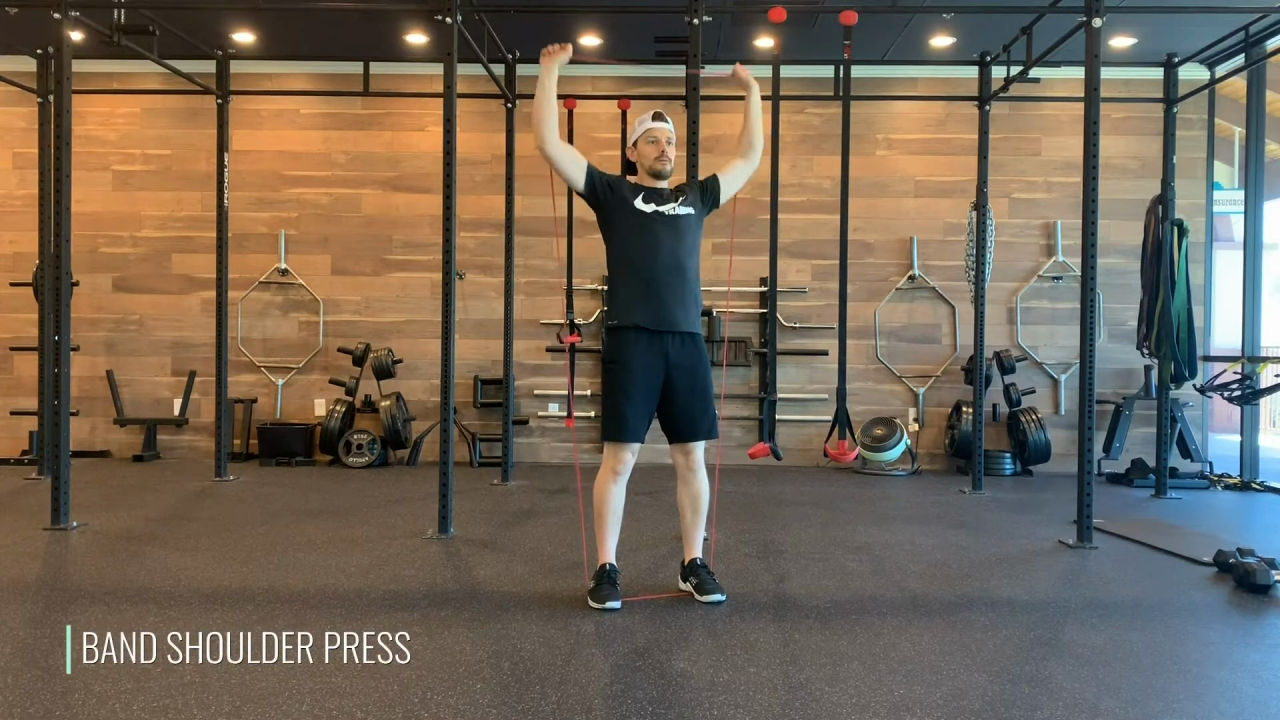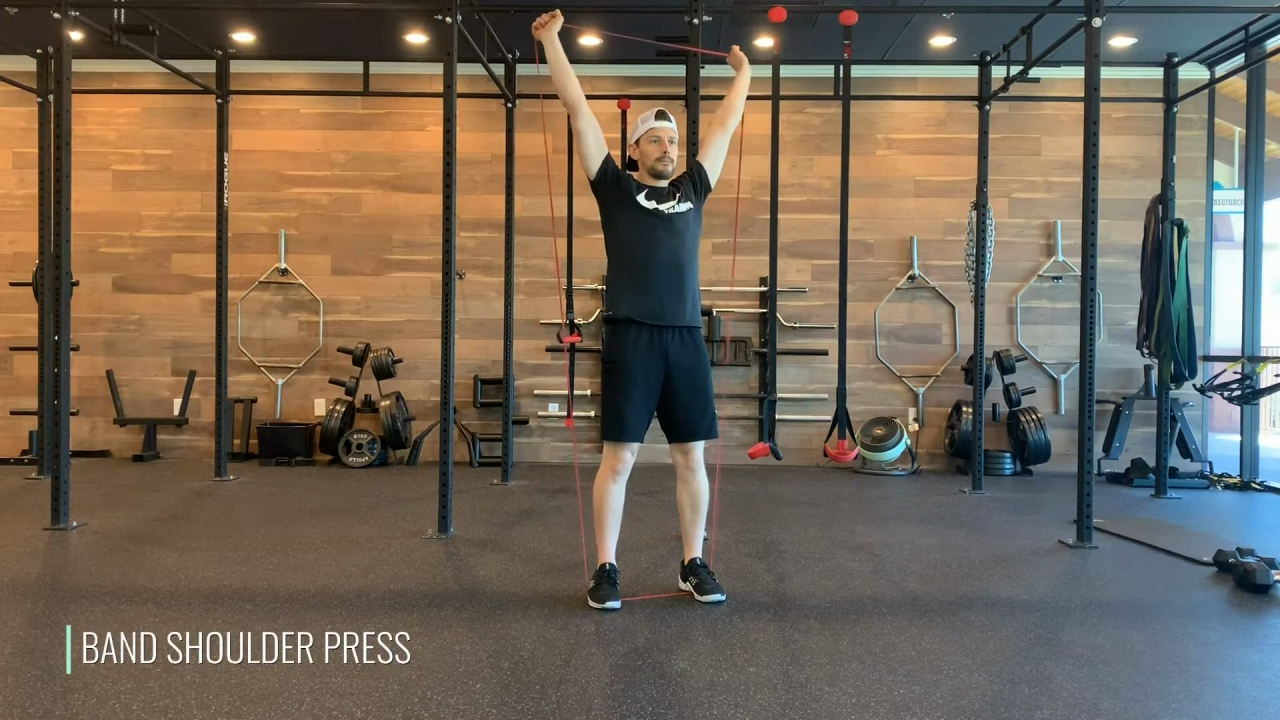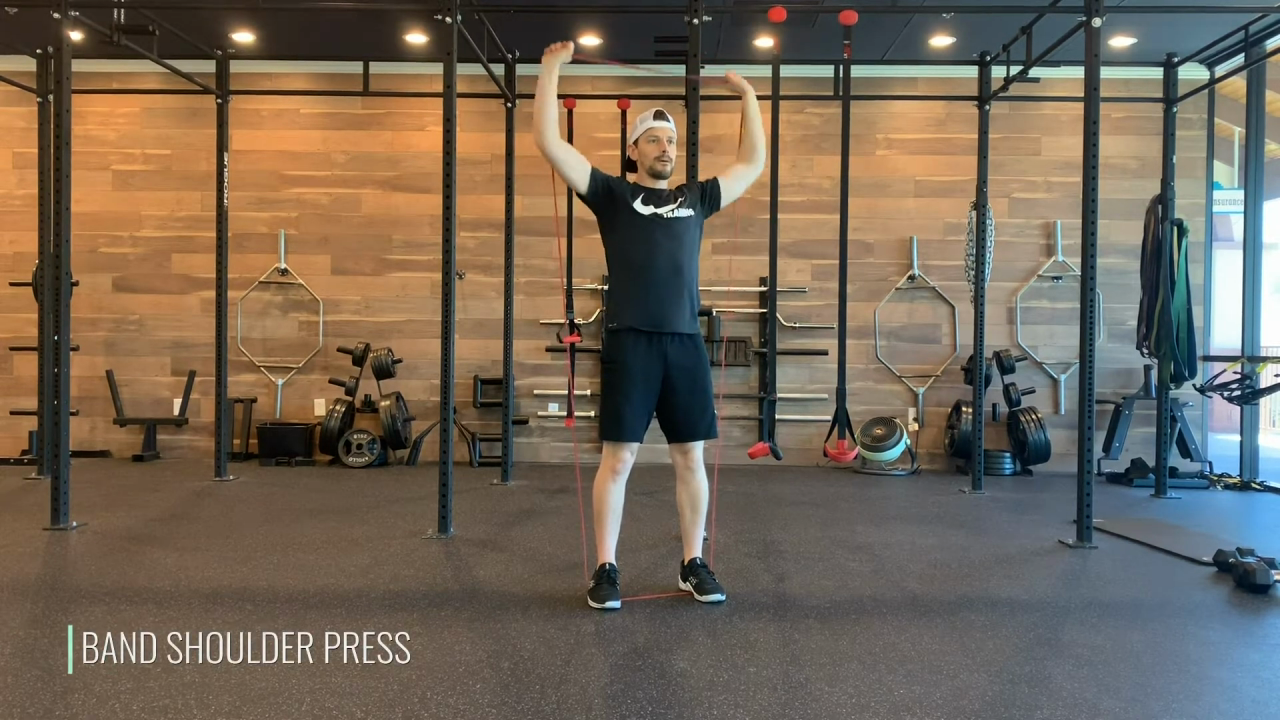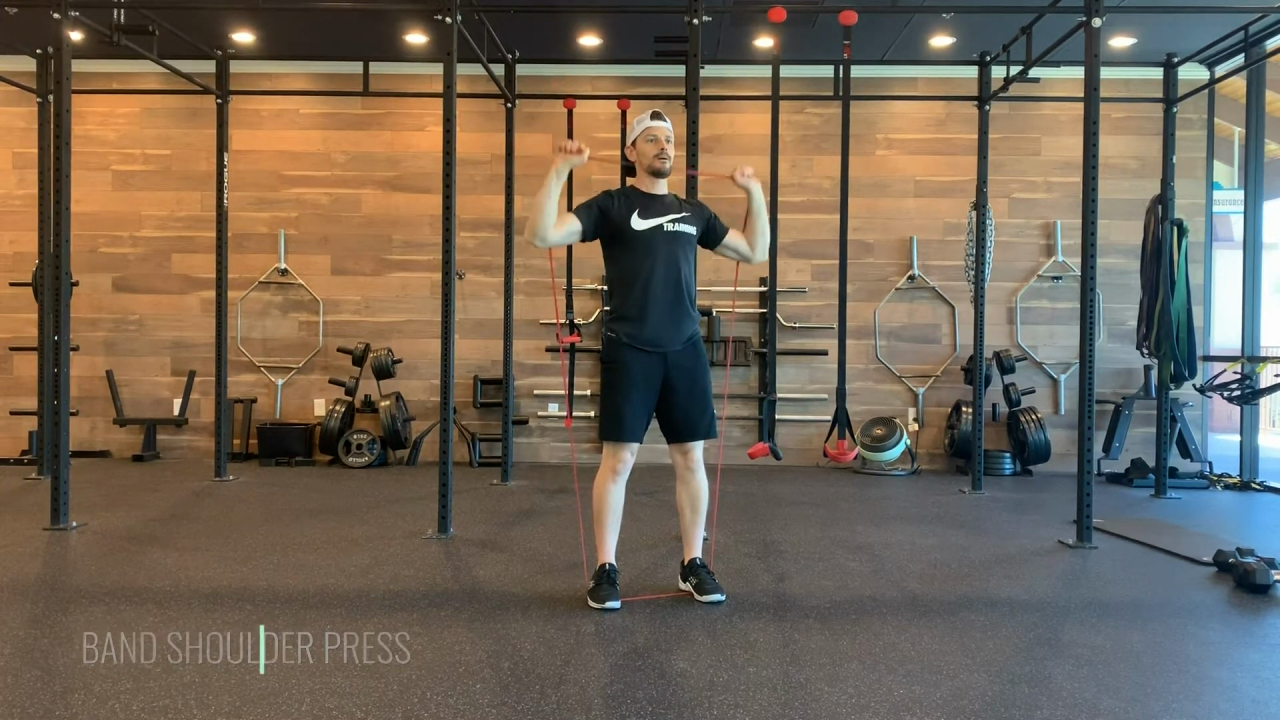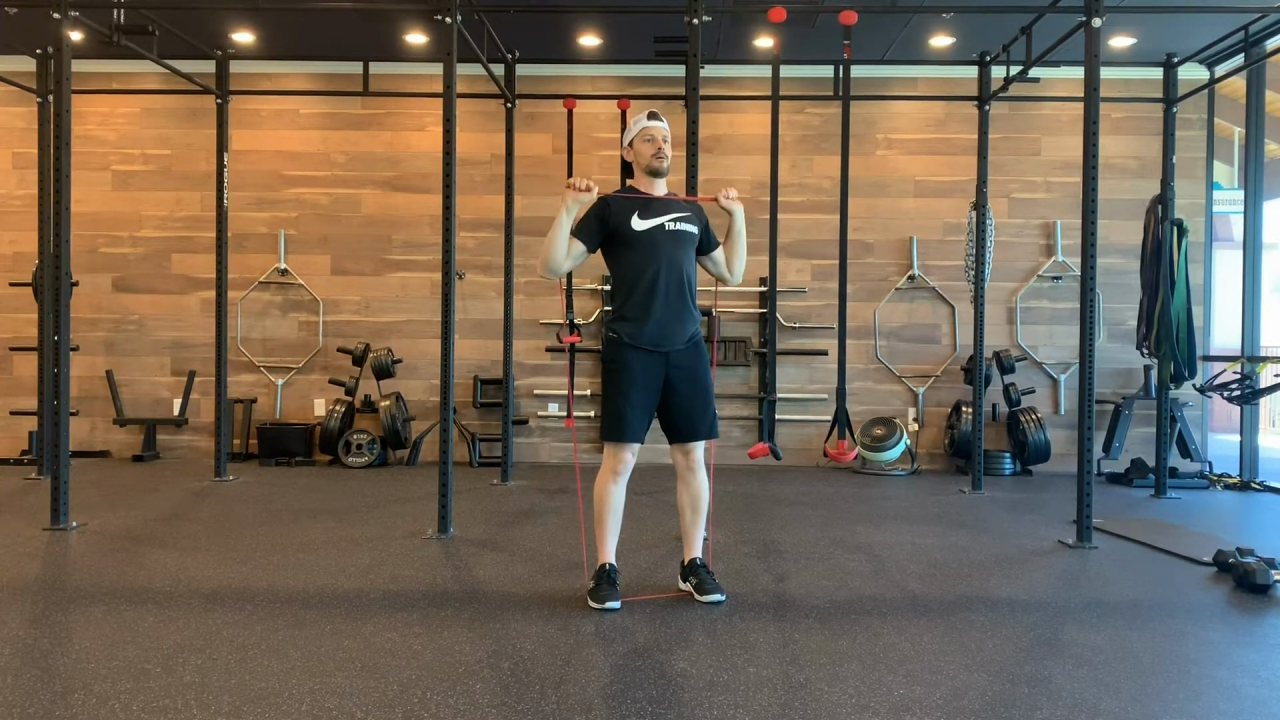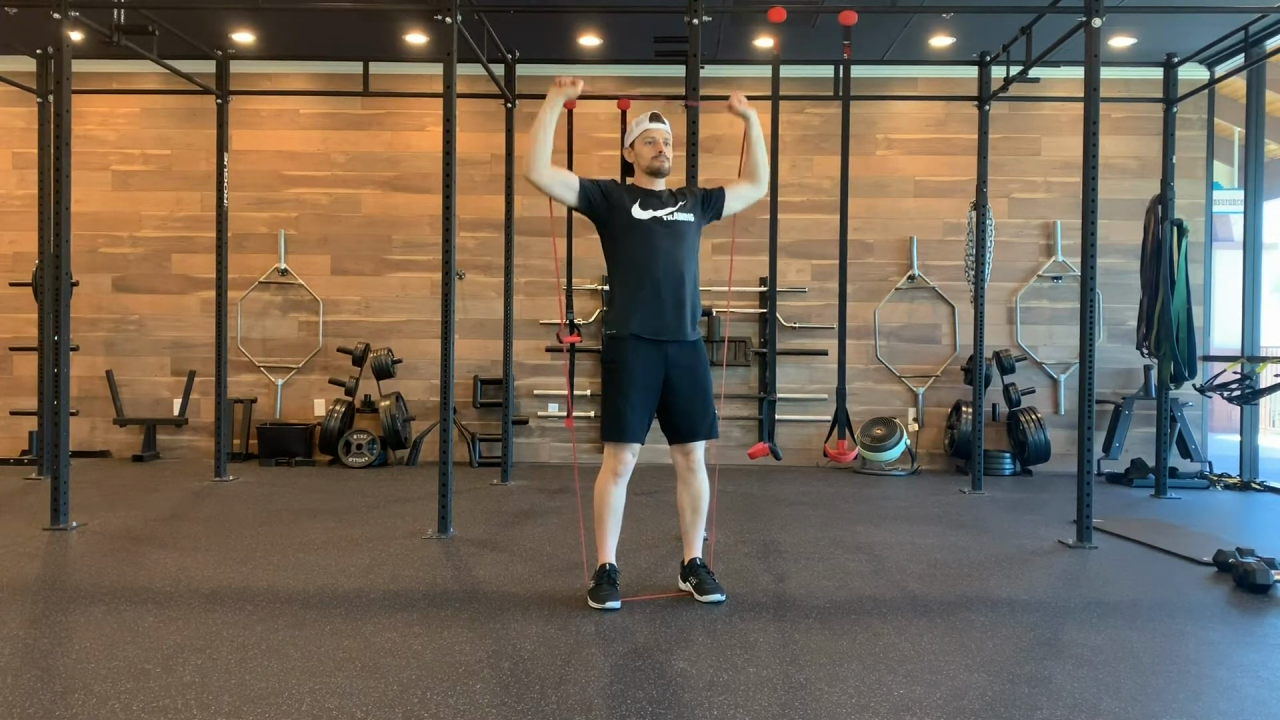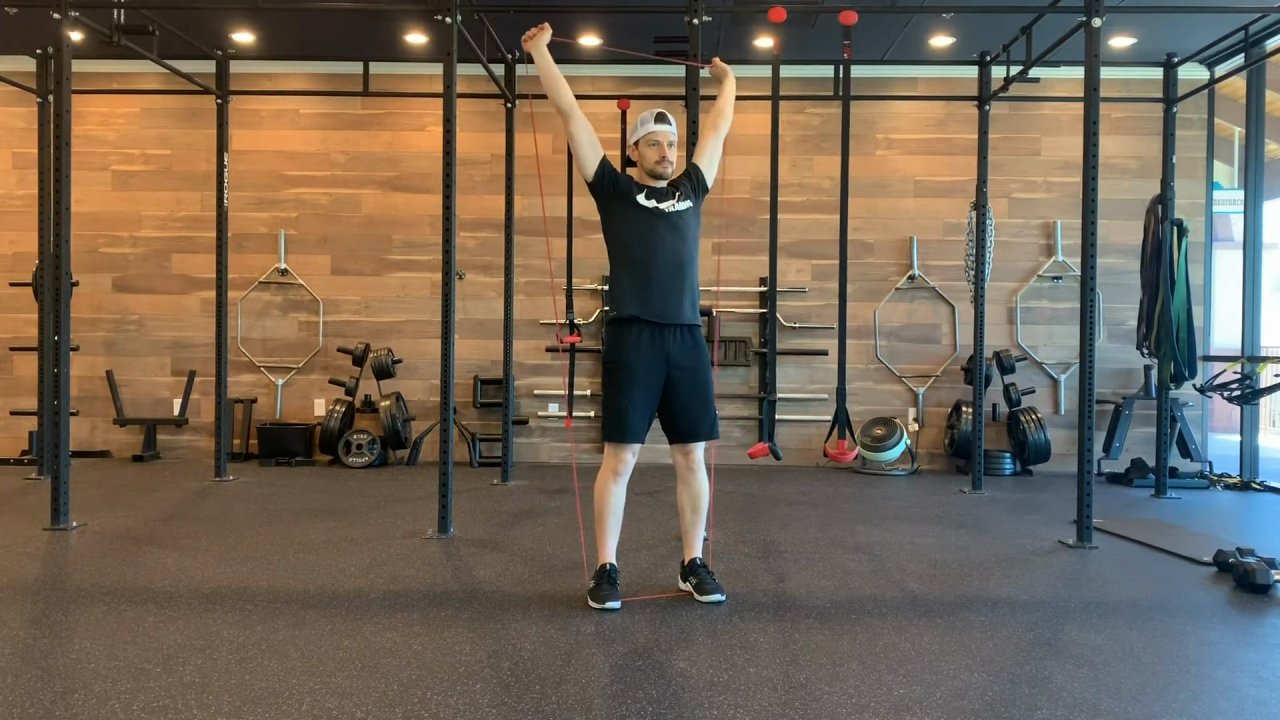
dt=0.4s
person 1, frame 1
left shoulder: (695, 197)
right shoulder: (612, 193)
left elbow: (750, 157)
right elbow: (548, 143)
left wrist: (752, 91)
right wrist: (549, 70)
left hip: (687, 343)
right hip: (632, 344)
left knee: (692, 458)
right knee: (619, 460)
left ankle: (693, 563)
right ankle: (606, 568)
person 1, frame 2
left shoulder: (692, 190)
right shoulder: (615, 189)
left elbow: (724, 125)
right elbow: (578, 109)
left wrist: (742, 71)
right wrist: (552, 41)
left hip: (686, 341)
right hip: (631, 341)
left knee: (691, 458)
right knee: (618, 458)
left ankle: (693, 563)
right ankle: (606, 568)
person 1, frame 3
left shoulder: (696, 199)
right shoulder: (612, 196)
left elbow: (752, 162)
right elbow: (549, 141)
left wrist: (748, 96)
right wrist: (551, 68)
left hip: (686, 344)
right hip: (630, 345)
left knee: (691, 457)
right knee: (618, 459)
left ankle: (693, 563)
right ankle: (605, 568)
person 1, frame 4
left shoulder: (693, 212)
right shoulder: (611, 205)
left elbow: (754, 251)
right elbow: (540, 235)
left wrist: (755, 194)
right wrist: (558, 171)
left hip: (686, 348)
right hip: (629, 349)
left knee: (690, 458)
right knee: (618, 460)
left ankle: (693, 563)
right ankle: (606, 569)
person 1, frame 5
left shoulder: (692, 211)
right shoulder: (610, 208)
left elbow: (730, 273)
right elbow: (551, 267)
left wrist: (737, 217)
right wrist: (567, 208)
left hip: (687, 348)
right hip: (630, 349)
left knee: (691, 458)
right knee: (619, 460)
left ankle: (693, 563)
right ankle: (606, 569)
person 1, frame 6
left shoulder: (693, 202)
right shoulder: (609, 198)
left elbow: (757, 185)
right elbow: (536, 172)
left wrist: (750, 119)
right wrist: (554, 102)
left hip: (686, 346)
right hip: (630, 347)
left knee: (691, 457)
right knee: (619, 459)
left ankle: (692, 564)
right ankle: (605, 569)
person 1, frame 7
left shoulder: (690, 188)
right shoulder: (614, 189)
left elbow: (718, 128)
right elbow: (570, 112)
left wrist: (727, 79)
right wrist: (541, 52)
left hip: (687, 341)
right hip: (632, 341)
left knee: (691, 458)
right knee: (620, 459)
left ankle: (693, 563)
right ankle: (605, 568)
